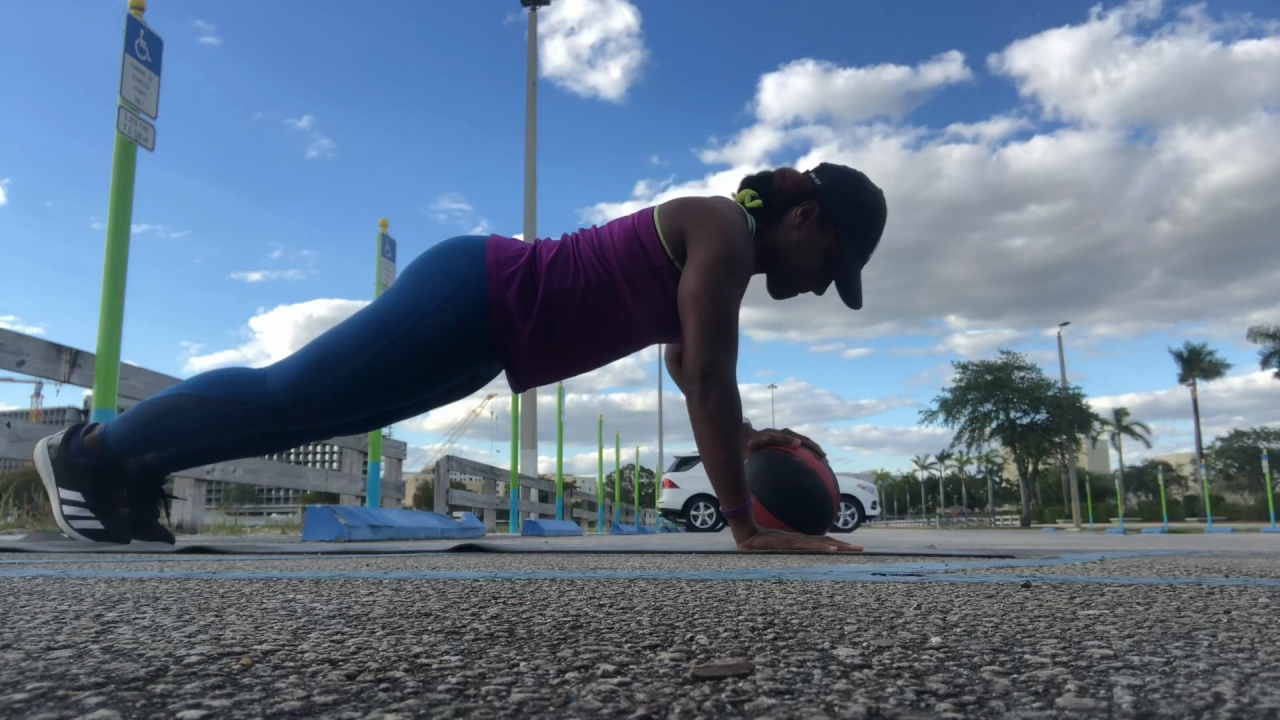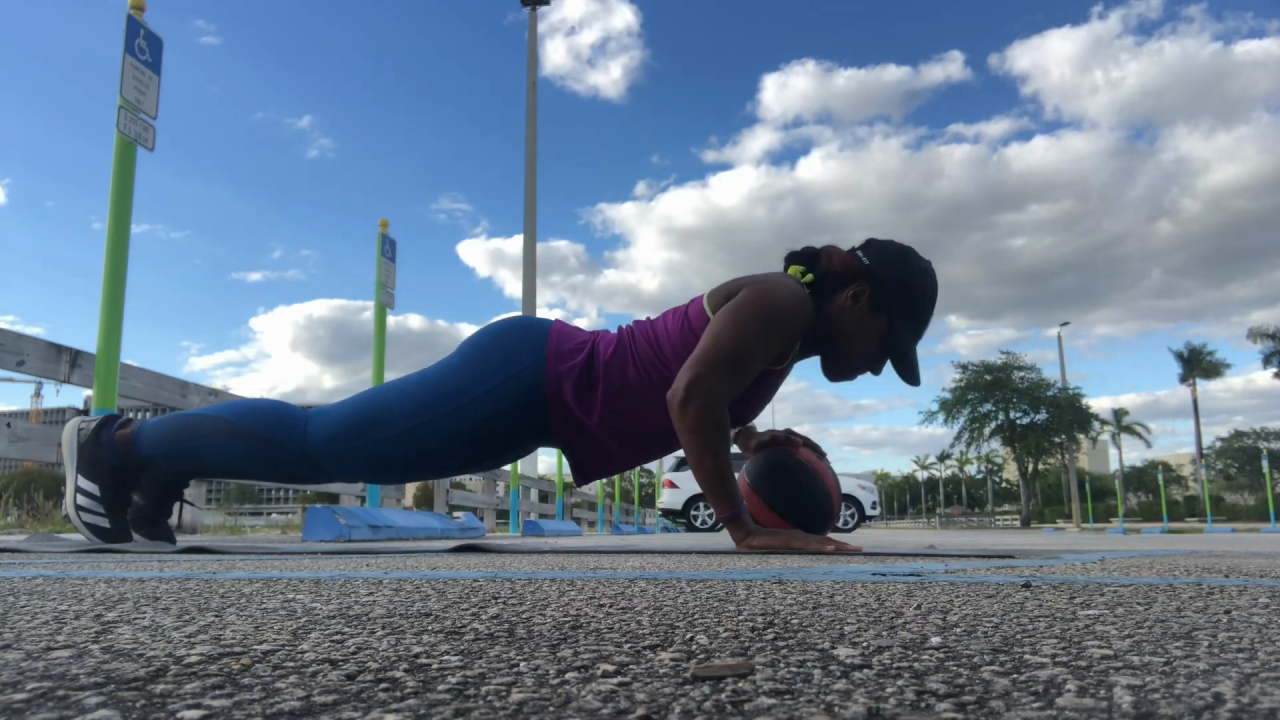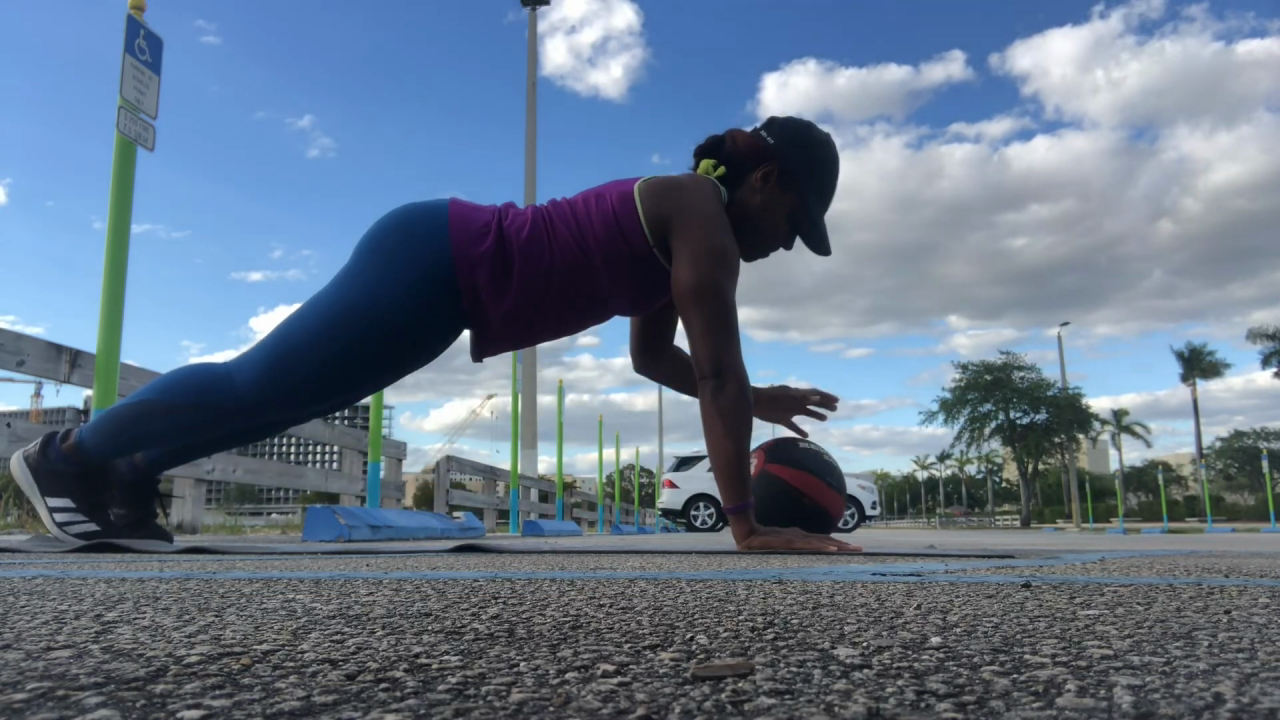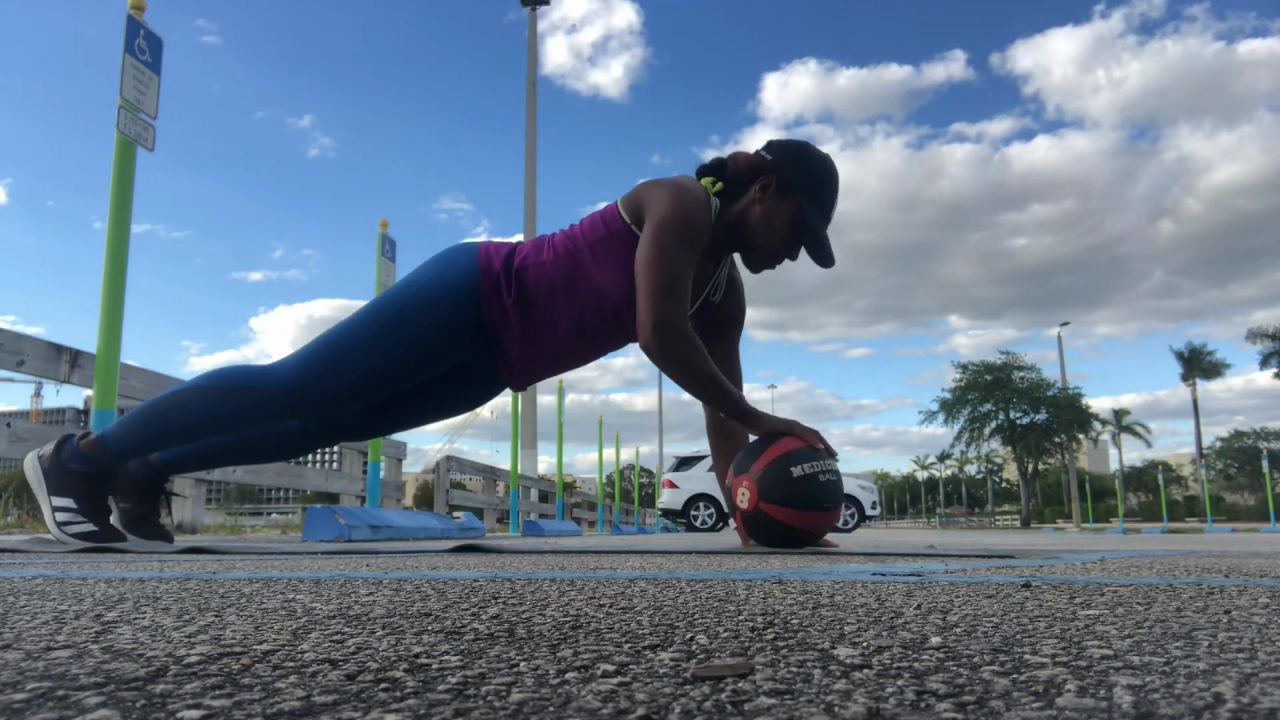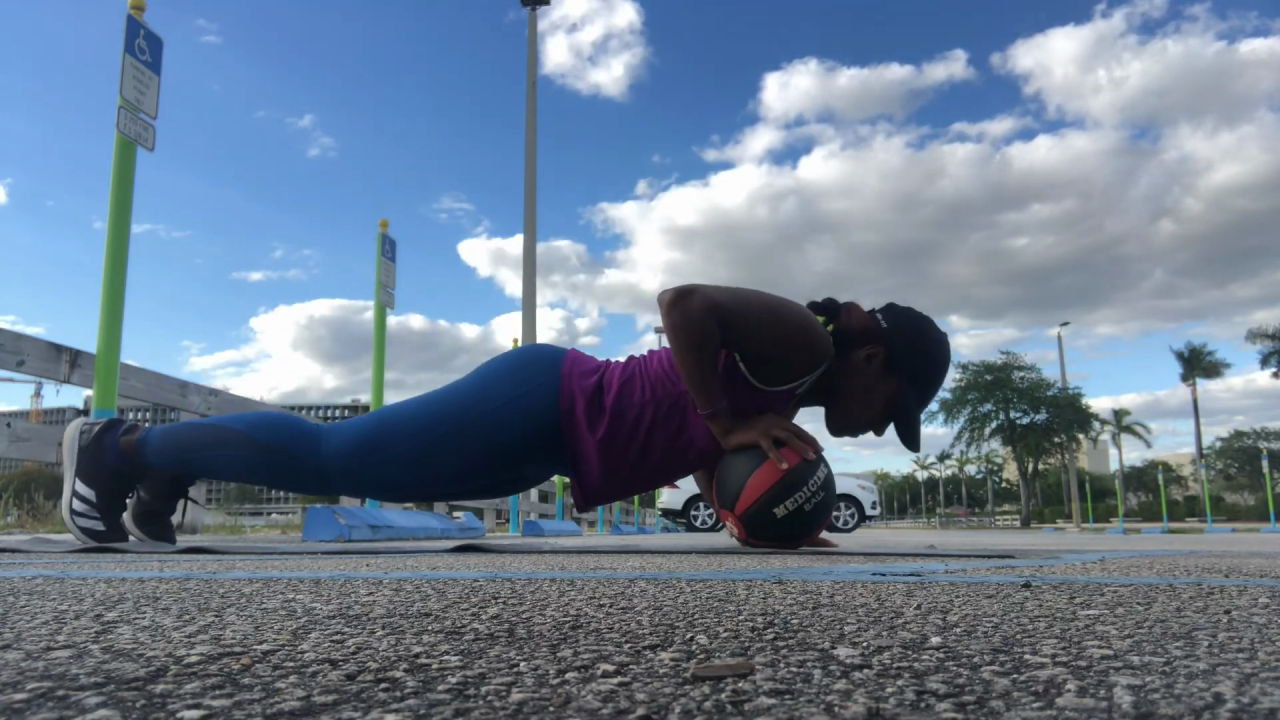
dt=1s
person 1, frame 1
left shoulder: (727, 249)
right shoulder: (728, 233)
left elbow: (685, 363)
right elbow: (706, 379)
left wrist: (741, 436)
right wrist: (745, 524)
left hip: (488, 321)
right hip: (473, 299)
left knee: (310, 411)
right knee: (281, 397)
left ankle: (138, 473)
right ankle: (88, 448)
person 1, frame 2
left shoulder: (782, 330)
right shoulder: (782, 303)
right elbow: (686, 402)
left wrist: (750, 436)
right wrist: (742, 527)
left hip: (542, 390)
right hip: (524, 383)
left knee: (328, 446)
right knee: (315, 438)
left ankle: (160, 468)
right ankle: (115, 443)
person 1, frame 3
left shoulder: (679, 228)
right shoulder: (703, 213)
left elbow: (654, 357)
right elbow: (717, 370)
left wrist: (756, 404)
right wrist: (745, 521)
left hip: (444, 276)
right hip: (429, 265)
left knee: (284, 396)
right knee: (255, 386)
left ankle: (129, 473)
right ankle: (66, 453)
person 1, frame 4
left shoulder: (723, 287)
right shoulder: (682, 203)
left elbow: (721, 409)
right elbow: (657, 331)
right wrist: (747, 413)
left hip: (492, 361)
right hip: (470, 298)
left knee: (321, 423)
right knee: (286, 390)
left ankle: (146, 474)
right ankle: (79, 457)
person 1, frame 5
left shoulder: (786, 391)
right shoulder: (802, 338)
left elbow: (707, 468)
right elbow: (680, 299)
right wrist: (727, 423)
left hip: (547, 438)
right hip: (537, 408)
left knee: (342, 460)
right knee: (326, 457)
left ankle: (167, 471)
right ankle: (115, 445)
